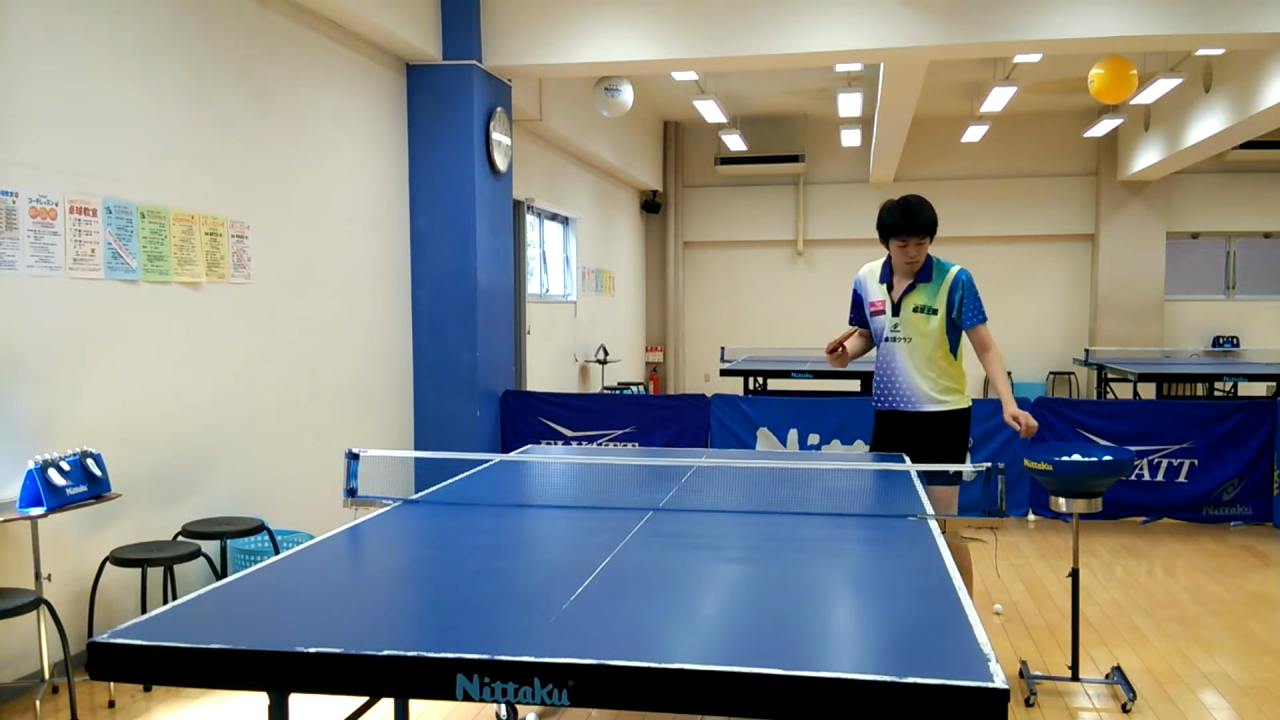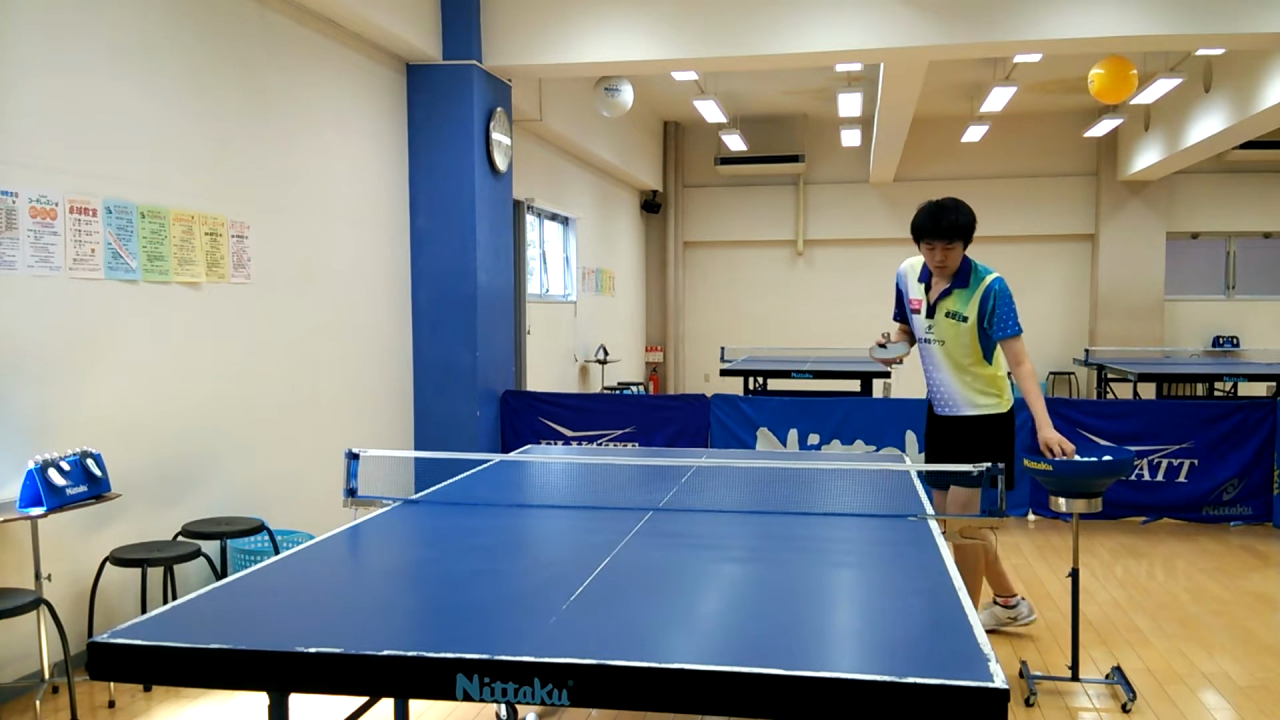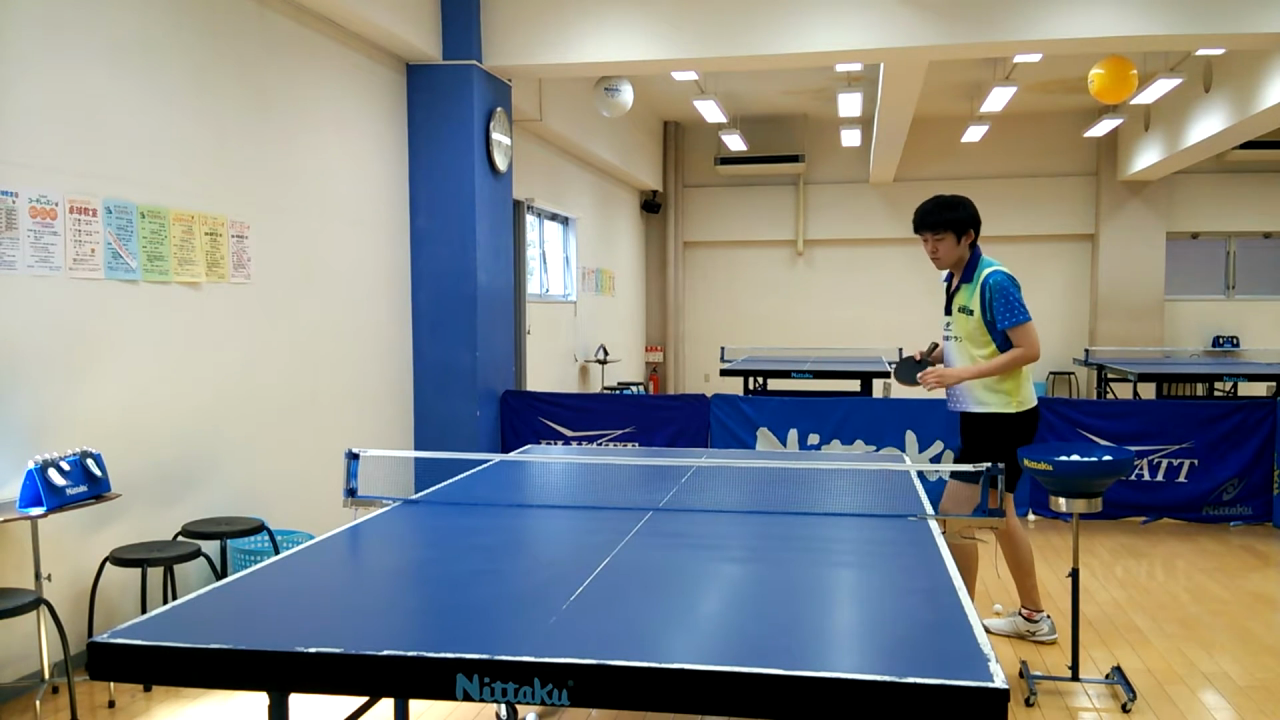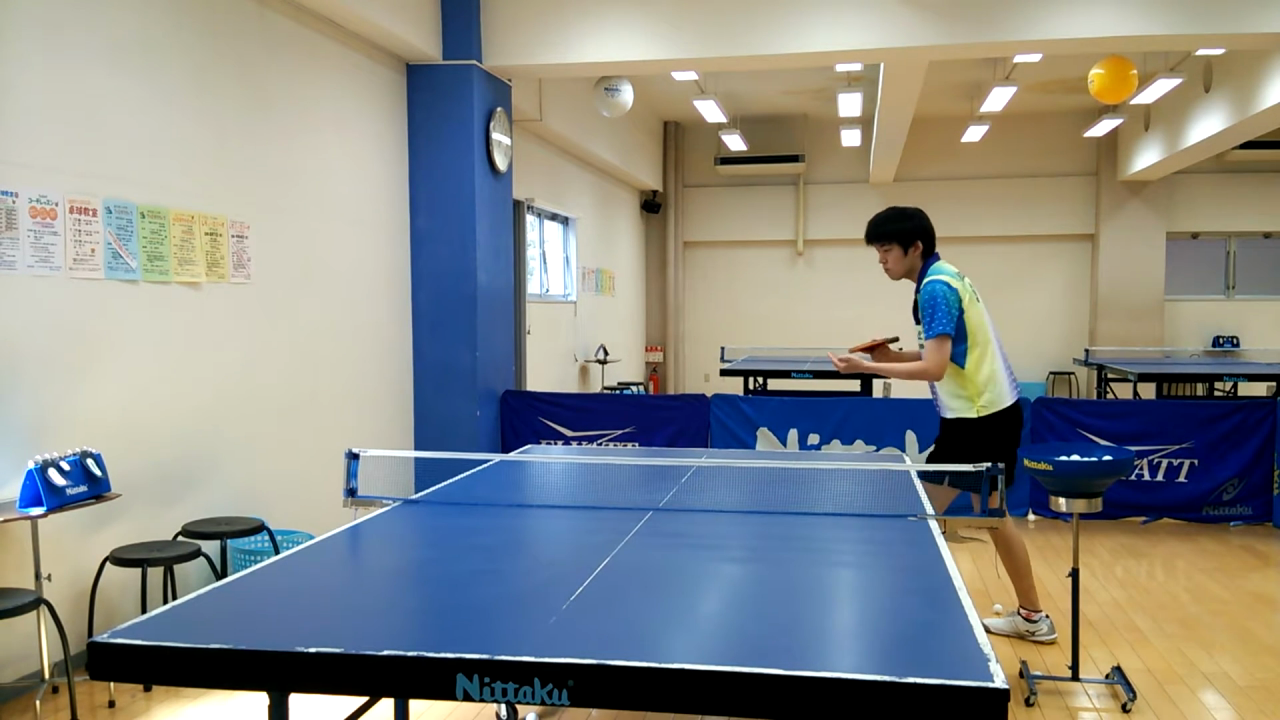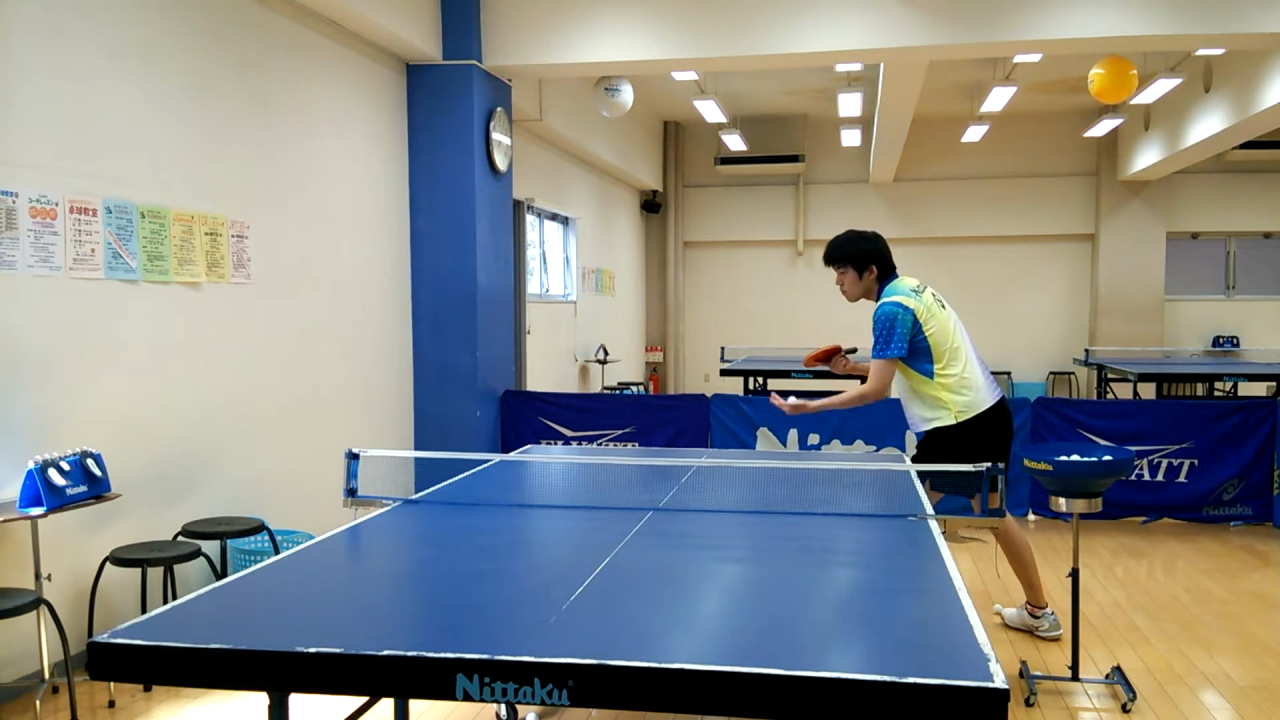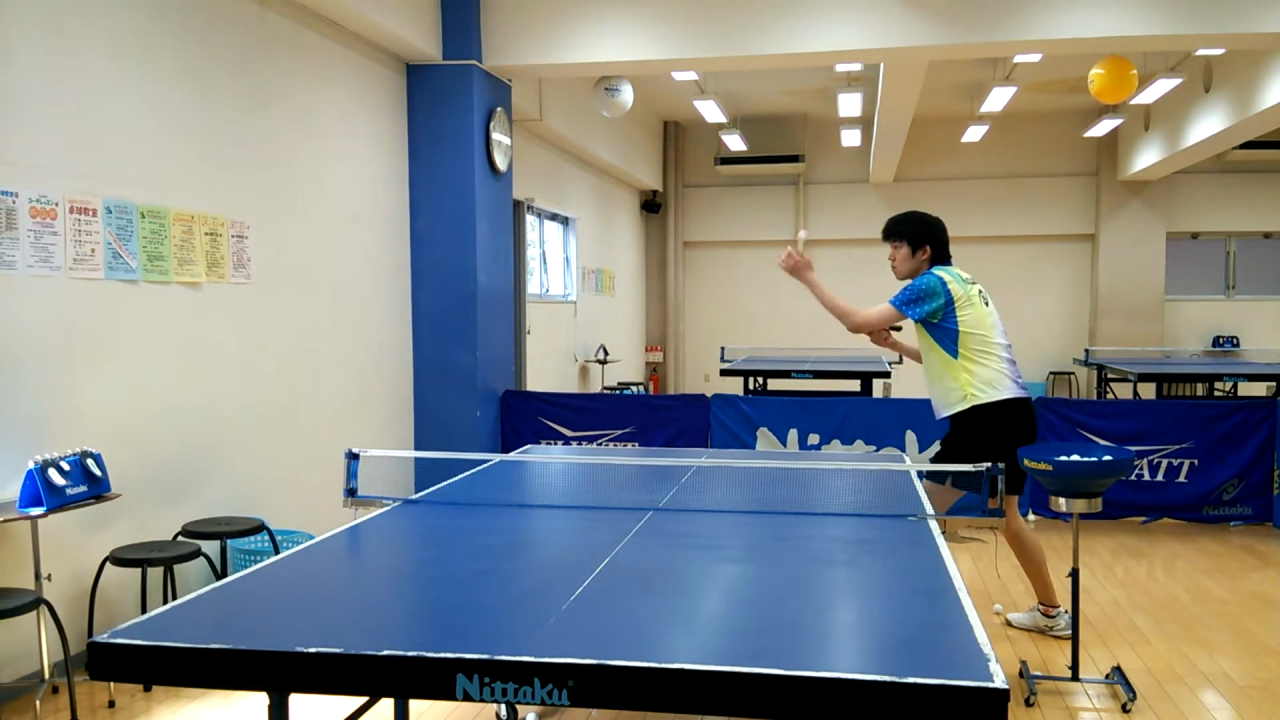
dt=0.4s
person 1, frame 1
left shoulder: (955, 280)
right shoulder: (866, 280)
left elbow: (986, 348)
left wrist: (1008, 403)
right wrist: (845, 353)
left hip: (943, 415)
right hip: (890, 413)
left knee: (942, 522)
person 1, frame 2
left shoulder: (990, 288)
right shoulder: (907, 274)
left elbow: (1019, 361)
left wrist: (1044, 424)
right wrist: (892, 346)
left hip: (983, 417)
right hip: (940, 414)
left knee: (961, 521)
right knee: (945, 516)
right ankle: (1007, 601)
person 1, frame 3
left shoulder: (994, 280)
right shoulder: (953, 279)
left elbow: (1028, 350)
left wrist: (958, 374)
right wrist: (936, 357)
left hip: (1000, 415)
right hip: (983, 413)
left knee: (951, 515)
right knee: (1001, 515)
right ankle: (1034, 616)
person 1, frame 4
left shoulder: (935, 288)
right shoulder: (942, 278)
left elbow: (933, 369)
left wrist: (866, 366)
right wrist: (898, 356)
left hip: (977, 419)
right hip: (999, 412)
right knee: (996, 515)
right ankle: (1030, 617)
person 1, frame 5
left shoulder: (891, 309)
right shoulder: (910, 290)
left elbow: (875, 391)
left wrist: (809, 407)
right wrist: (856, 367)
left hip: (961, 426)
right hip: (990, 414)
right knee: (994, 513)
right ankle: (1040, 612)
person 1, frame 6
left shoulder: (934, 283)
right shoulder: (961, 284)
left elbow: (859, 322)
left wrist: (809, 279)
right wrist: (905, 347)
left hip: (985, 417)
right hip: (1013, 411)
right knee: (1007, 515)
right ankle: (1051, 613)
